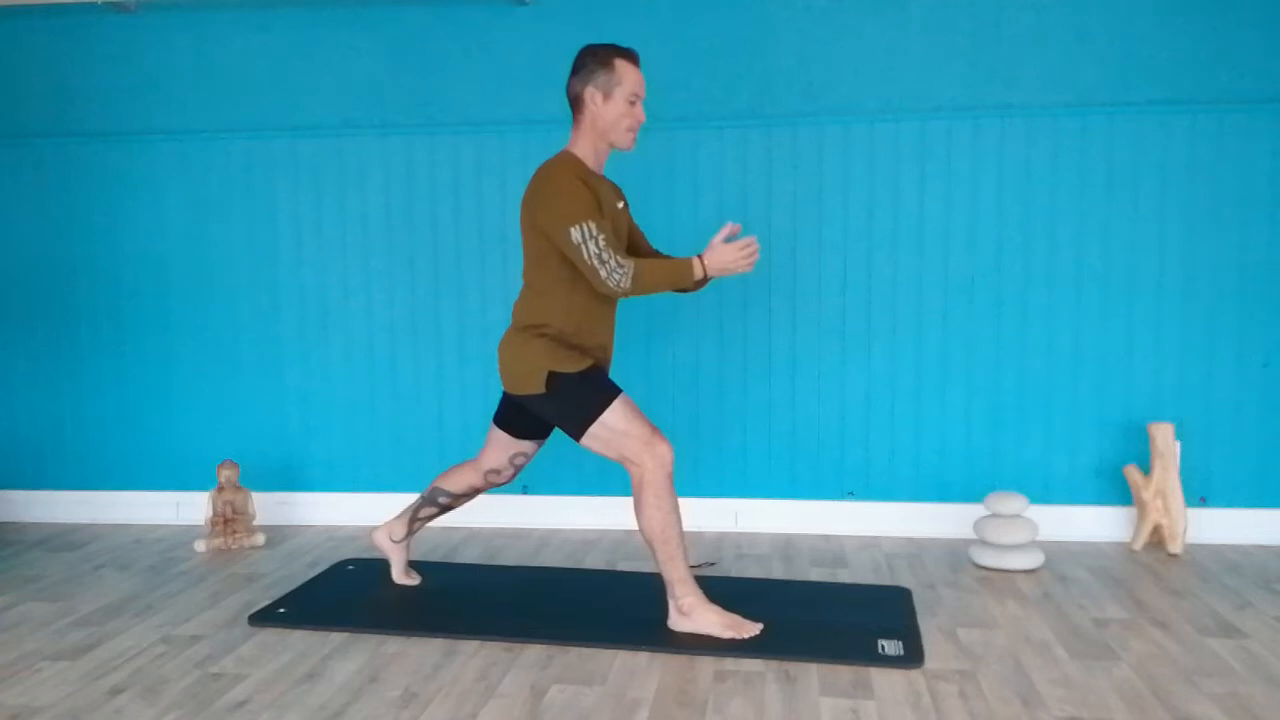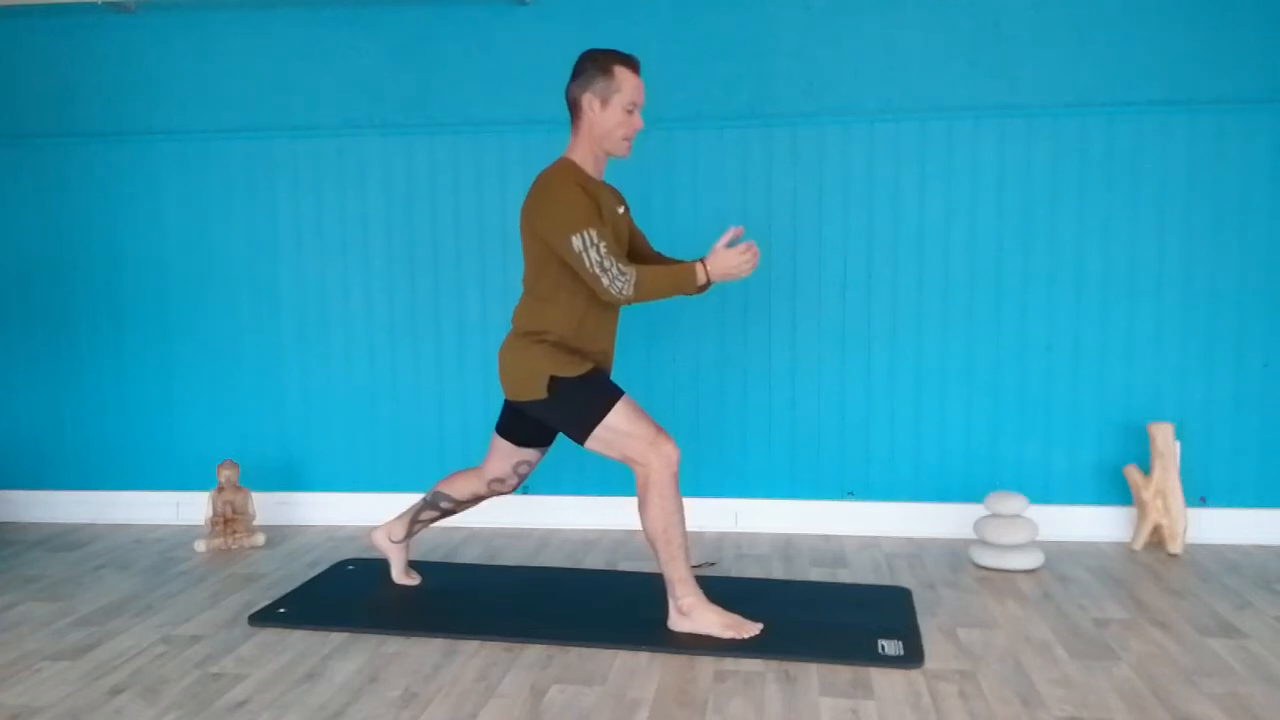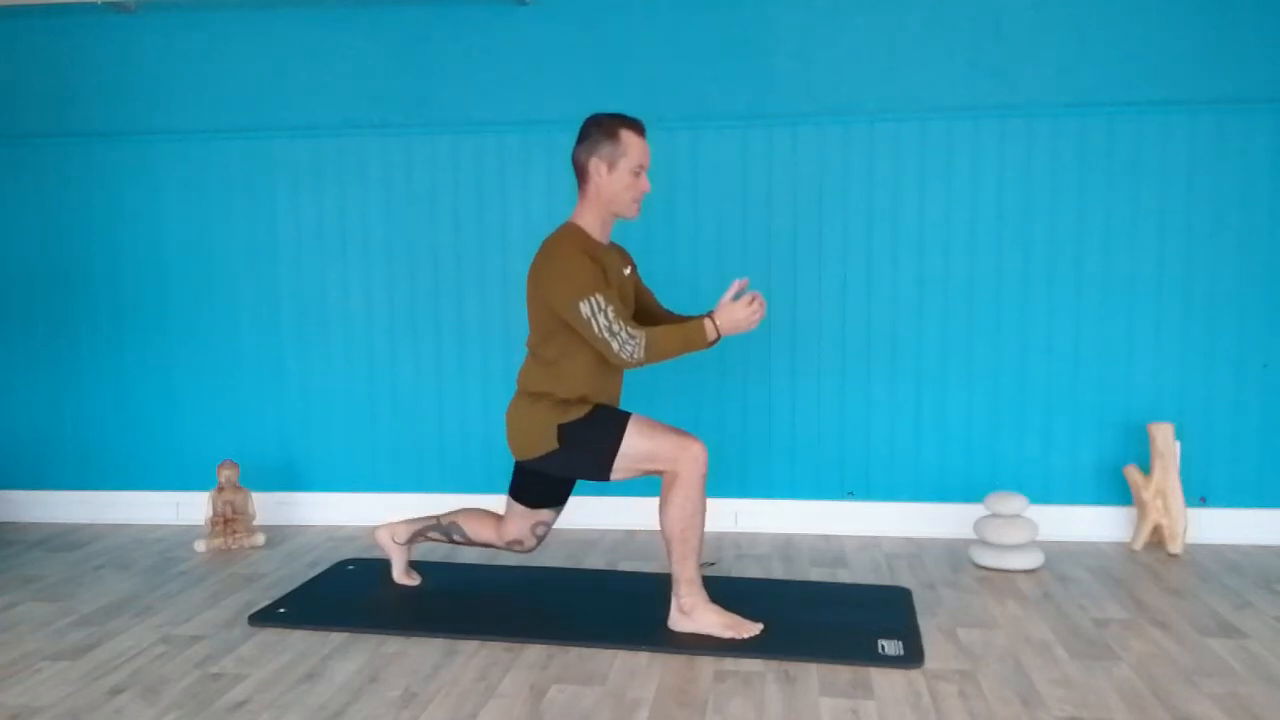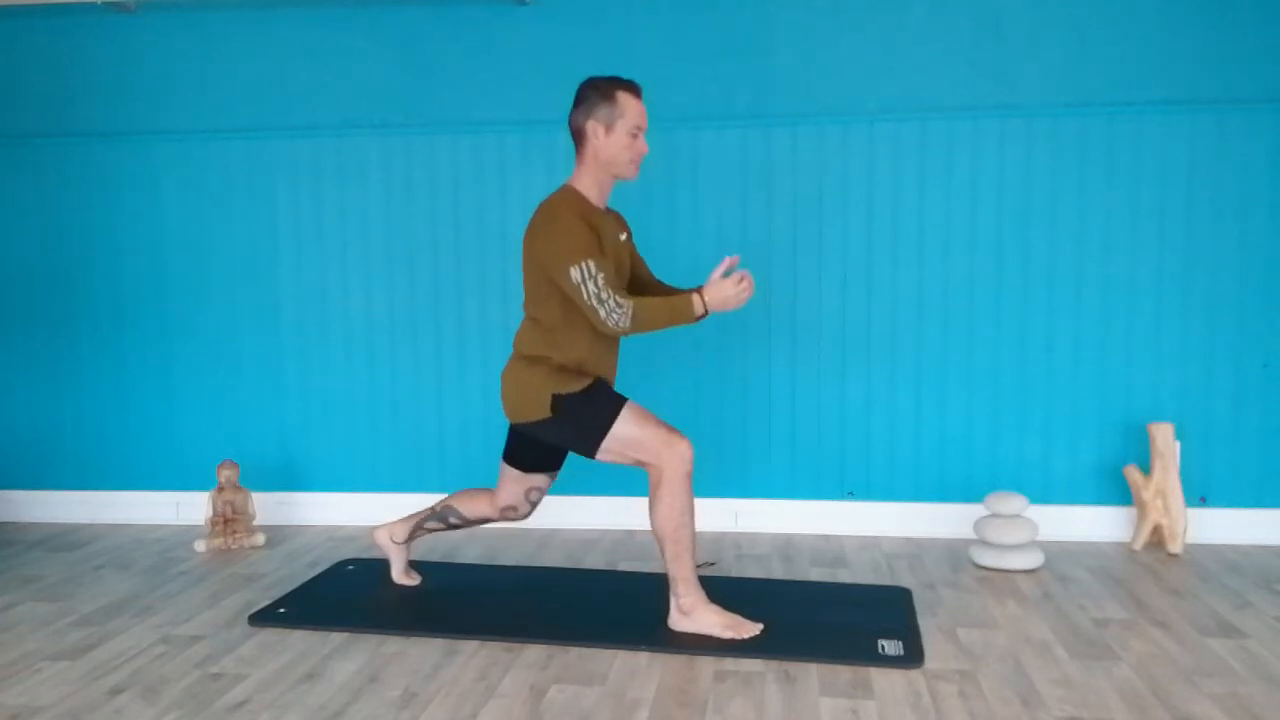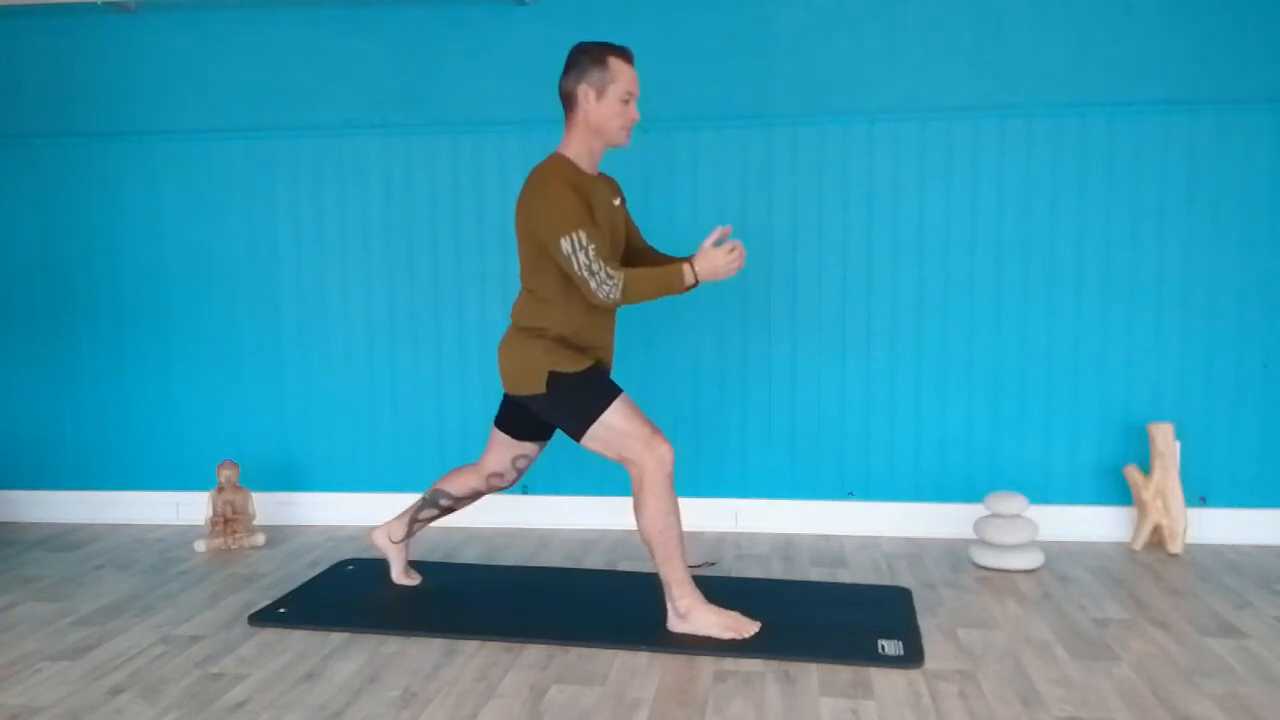
dt=0.7s
person 1, frame 1
left shoulder: (605, 192)
right shoulder: (560, 184)
left elbow: (645, 262)
right elbow: (613, 277)
left wrist: (704, 266)
right wrist: (703, 265)
left hip: (553, 359)
right hip: (547, 360)
left knee: (491, 468)
right knee: (653, 454)
left ankle: (396, 532)
right ankle: (686, 605)
person 1, frame 2
left shoulder: (605, 197)
right shoulder: (559, 192)
left elbow: (648, 265)
right elbow: (616, 284)
left wrist: (707, 268)
right wrist: (705, 272)
left hip: (552, 364)
right hip: (548, 364)
left knee: (497, 478)
right knee: (658, 453)
left ankle: (395, 533)
right ankle: (687, 606)
person 1, frame 3
left shoulder: (614, 259)
right shoulder: (565, 259)
left elbow: (656, 322)
right elbow: (627, 347)
left wrist: (714, 319)
right wrist: (715, 328)
left hip: (559, 420)
right hip: (553, 421)
left knee: (513, 537)
right knee: (687, 456)
left ankle: (401, 536)
right ankle: (688, 605)
person 1, frame 4
left shoulder: (611, 224)
right shoulder: (561, 221)
left elbow: (647, 293)
right elbow: (613, 315)
left wrist: (704, 295)
right wrist: (703, 304)
left hip: (554, 385)
right hip: (550, 386)
left knee: (509, 505)
right knee: (672, 453)
left ankle: (399, 534)
right ankle: (688, 605)
person 1, frame 5
left shoulder: (603, 189)
right shoulder: (553, 189)
left elbow: (639, 259)
right elbow: (603, 285)
left wrist: (697, 263)
right wrist: (694, 272)
left hip: (552, 359)
right hip: (548, 360)
left knee: (495, 473)
right knee: (653, 454)
left ankle: (395, 533)
right ankle: (685, 607)
